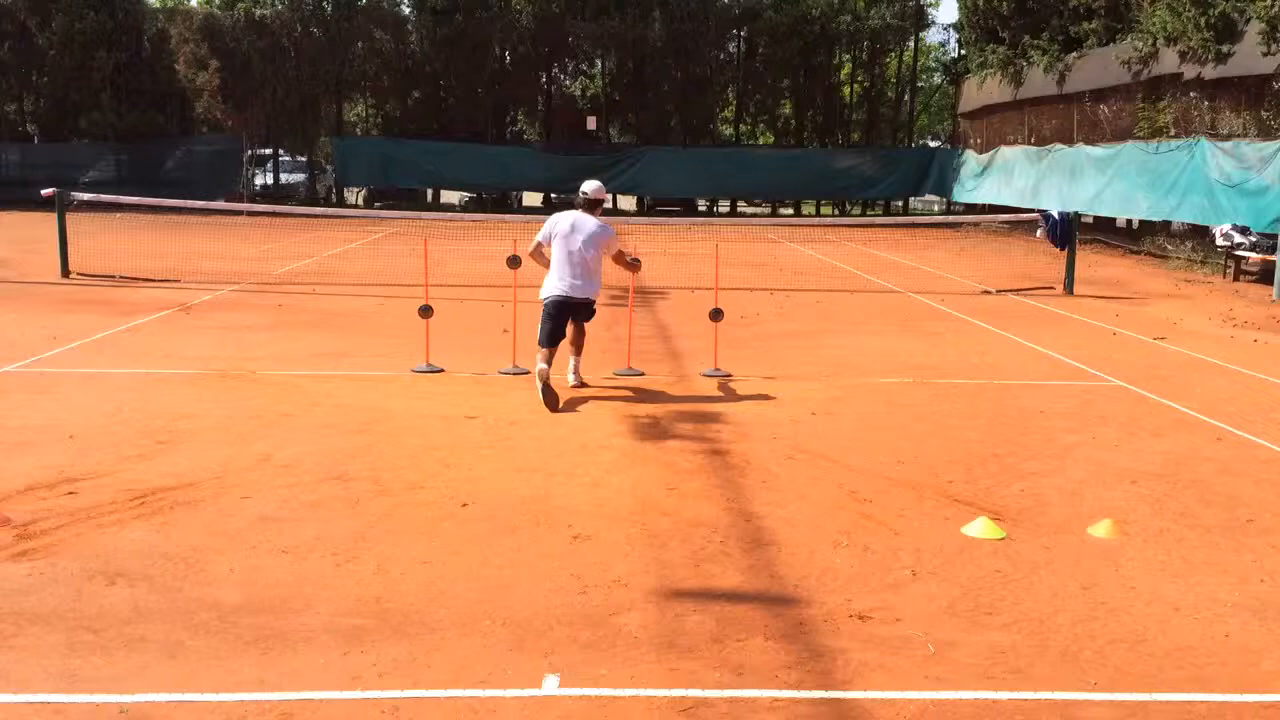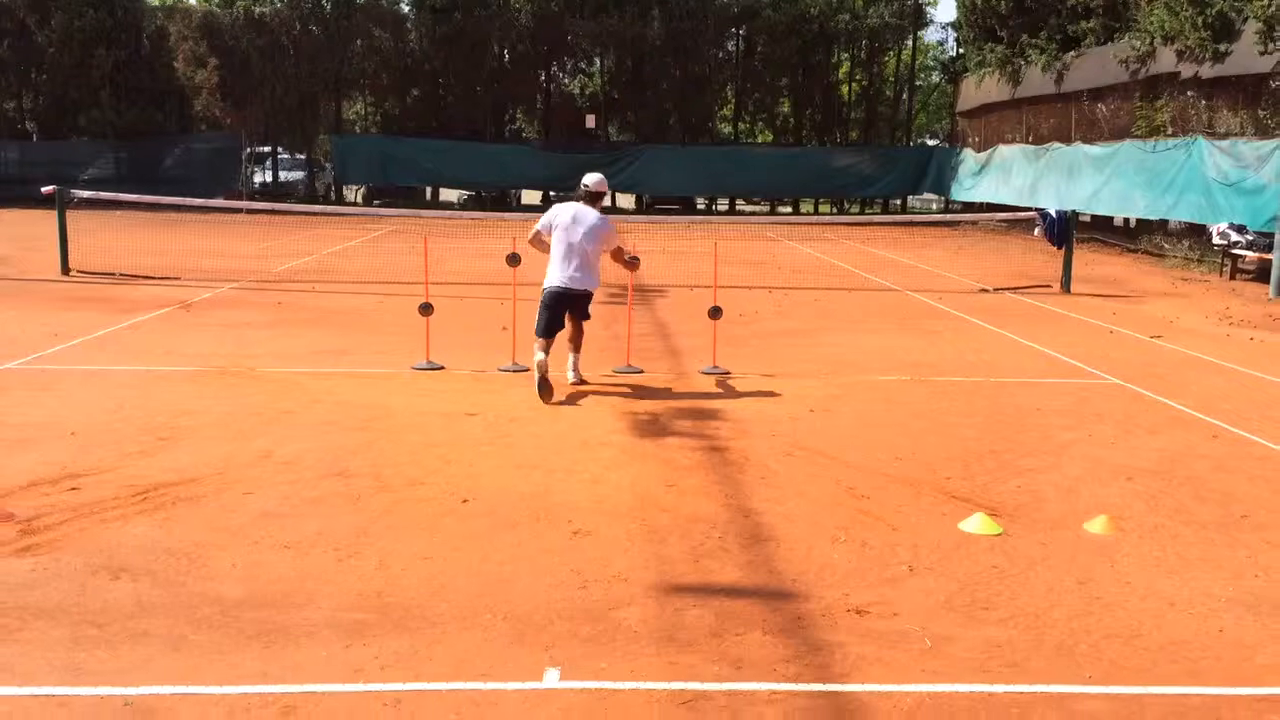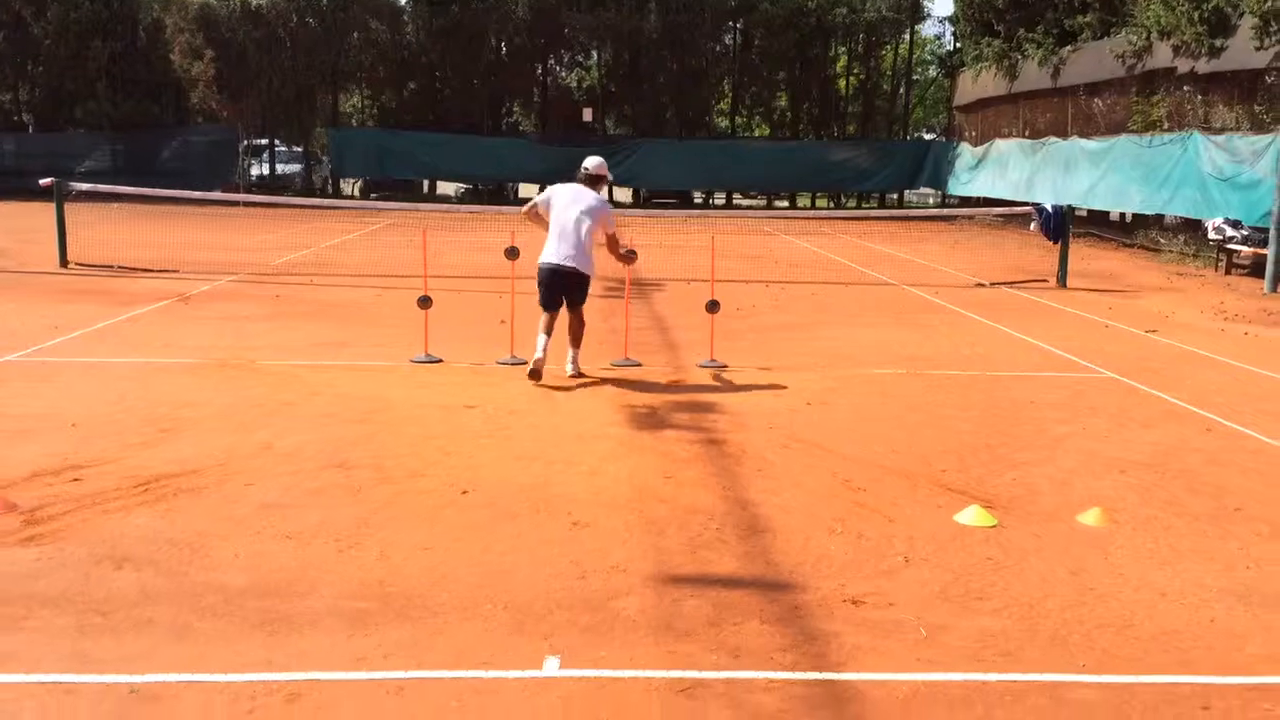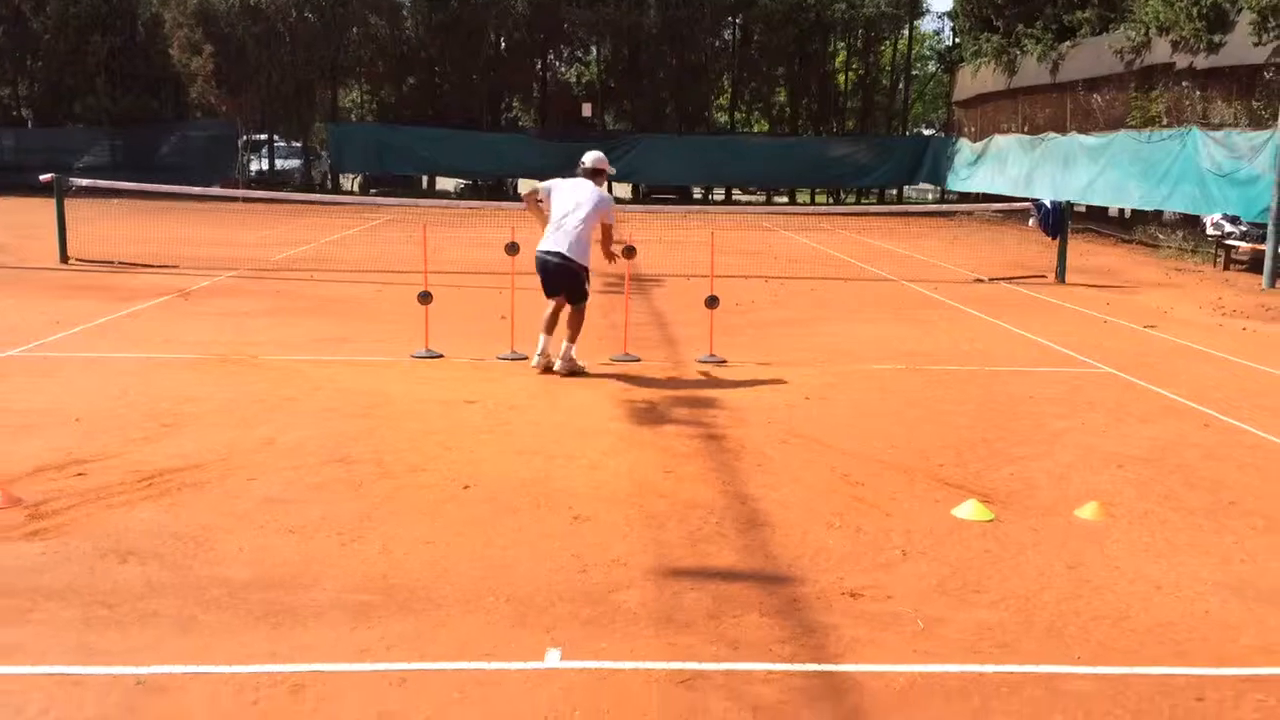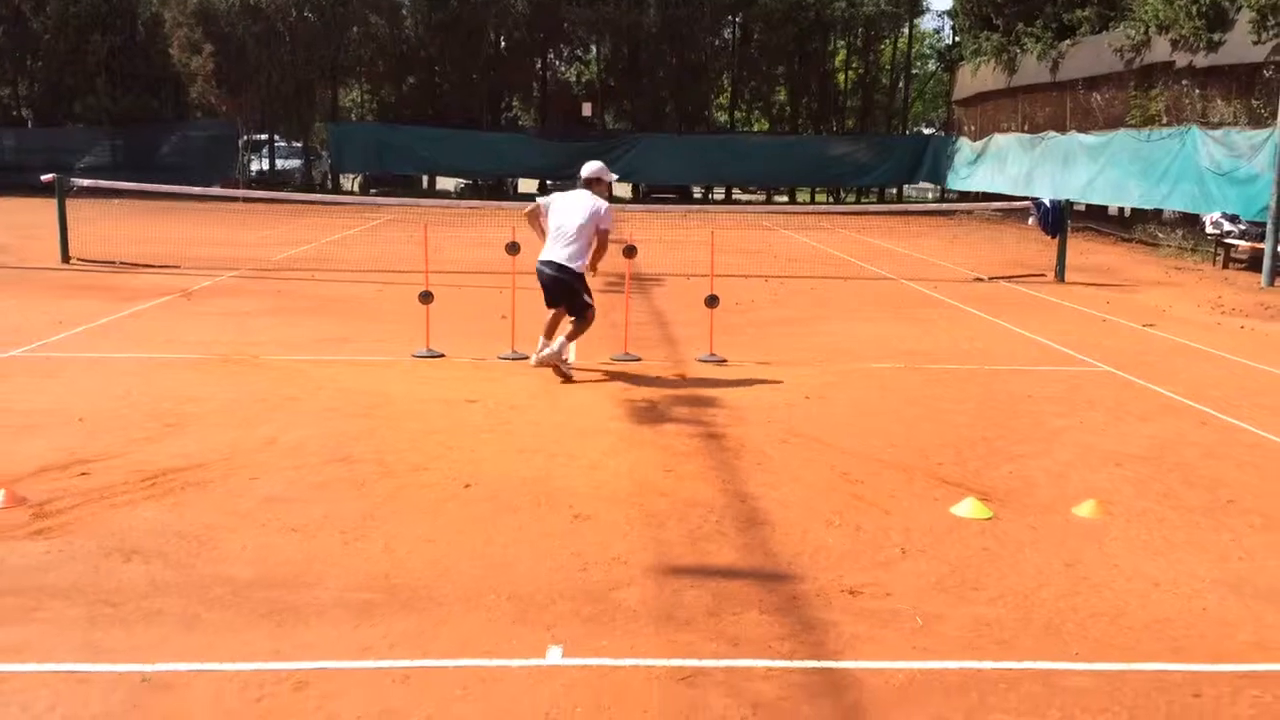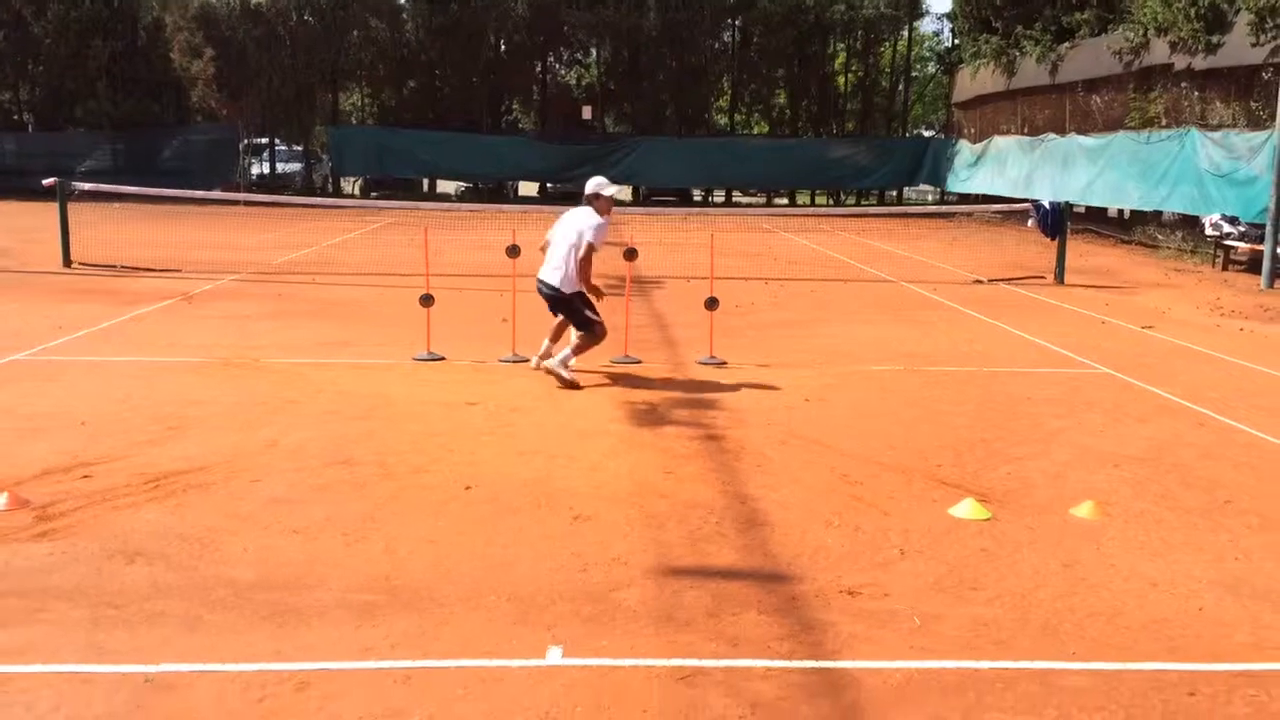
dt=0.1s
person 1, frame 1
left shoulder: (557, 219)
right shoulder: (604, 230)
left elbow: (533, 251)
right elbow: (618, 258)
right wrist: (631, 264)
left hip: (555, 293)
right hip: (586, 295)
left knee: (546, 350)
right knee: (577, 323)
left ankle: (543, 372)
right ankle: (574, 372)
person 1, frame 2
left shoulder: (558, 210)
right shoulder: (603, 223)
left elbow: (533, 239)
right elbow: (617, 254)
right wrist: (629, 263)
left hip: (555, 285)
right hip: (584, 287)
left knee: (543, 340)
right knee: (575, 320)
left ankle: (541, 363)
right ankle: (573, 369)
person 1, frame 3
left shoulder: (559, 190)
right shoulder: (602, 205)
left elbow: (527, 212)
right elbow: (612, 243)
right wrist: (620, 255)
left hip: (548, 264)
right hip: (577, 268)
left knee: (548, 313)
right knee: (575, 312)
left ankle: (540, 355)
right ankle: (573, 363)
person 1, frame 4
left shoulder: (559, 184)
right shoulder: (605, 198)
left elbow: (527, 196)
right elbow: (606, 236)
left wrist: (546, 218)
right wrist: (607, 251)
left hip: (546, 253)
right hip: (574, 260)
left knee: (556, 302)
right knee: (578, 307)
left ankle: (541, 355)
right ankle: (565, 359)
person 1, frame 5
left shoulder: (560, 197)
right shoulder: (603, 207)
left elbow: (529, 212)
right elbow: (602, 244)
left wrist: (544, 233)
right wrist: (592, 264)
left hip: (544, 265)
right hip: (569, 271)
left knee: (560, 309)
right knee: (586, 316)
left ankle: (543, 351)
right ankle: (553, 352)
person 1, frame 6
left shoulder: (569, 215)
right shoulder: (597, 223)
left elbow: (545, 246)
right elbow: (584, 258)
right wrist: (589, 285)
left hip: (545, 281)
right hip: (564, 287)
left knee: (568, 315)
right knee: (597, 331)
left ankle: (543, 357)
right ankle: (558, 362)
